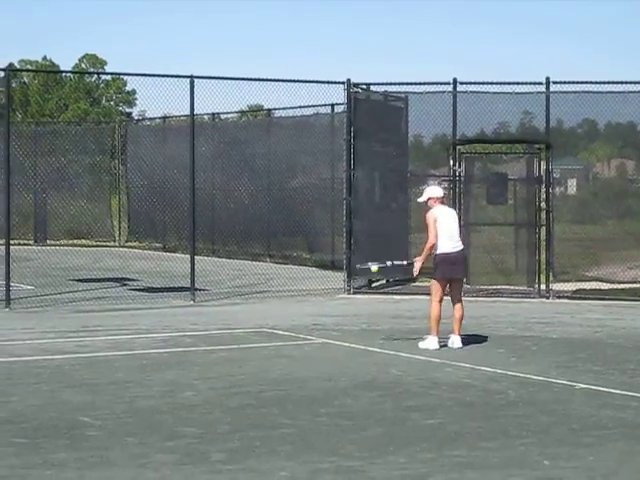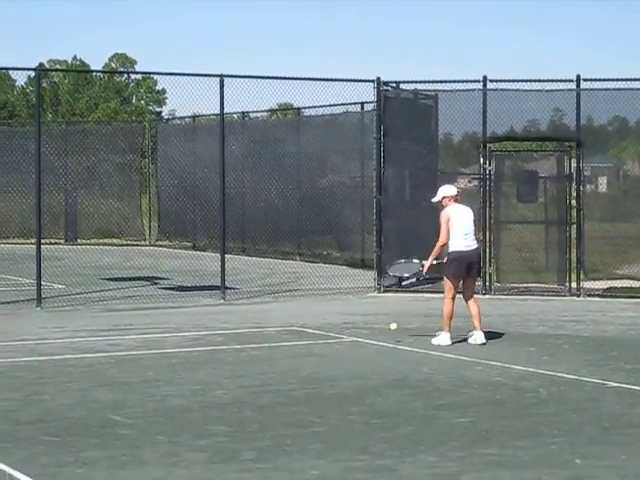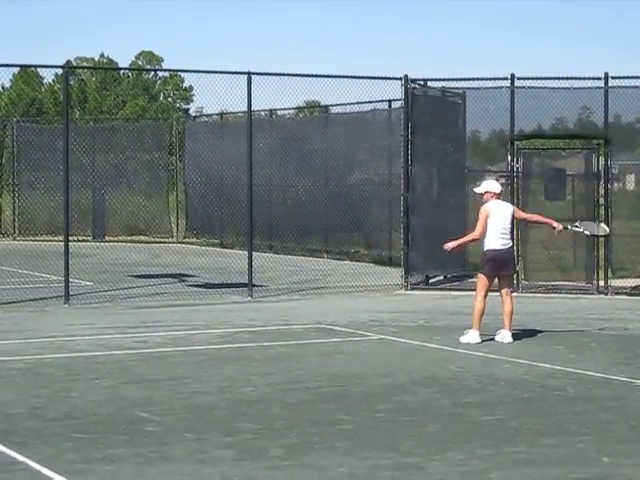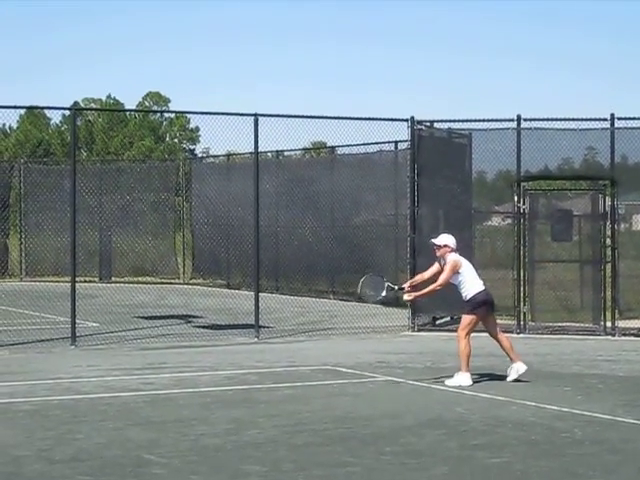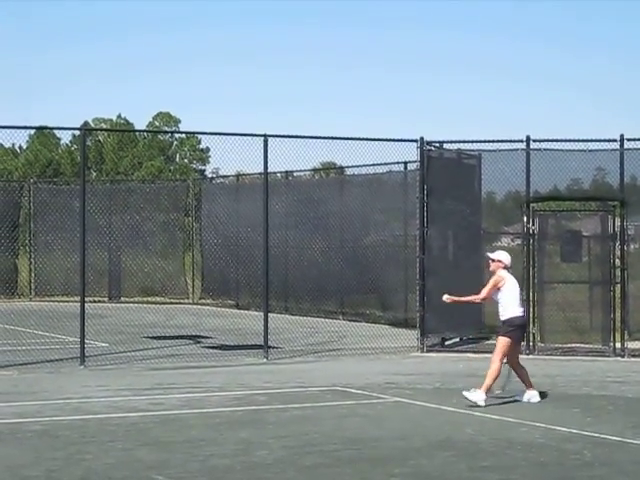
dt=1s
person 1, frame 1
left shoulder: (431, 213)
right shoulder: (452, 212)
left elbow: (432, 241)
left wrist: (421, 261)
right wrist: (425, 257)
left hip: (444, 258)
right hip: (459, 255)
left knee: (436, 300)
right knee: (457, 299)
left ankle: (433, 339)
right ankle: (456, 337)
person 1, frame 2
left shoulder: (446, 212)
right shoulder: (468, 210)
left elbow: (443, 240)
left wrist: (430, 259)
left hip: (458, 256)
right hip: (473, 253)
left knee: (449, 297)
right knee: (469, 296)
left ankle: (445, 334)
right ankle: (478, 332)
person 1, frame 3
left shoulder: (486, 208)
right shoulder: (509, 207)
left elbow: (477, 235)
right elbow: (530, 217)
left wrist: (456, 243)
right wrist: (553, 223)
left hip: (492, 254)
right hip: (507, 252)
left knee: (480, 294)
right knee: (506, 294)
left ankle: (474, 332)
right ankle: (506, 332)
person 1, frame 4
left shoulder: (453, 261)
right shoulder: (442, 261)
left elbow: (438, 285)
right elbow: (425, 275)
left wrist: (416, 295)
right wrist: (410, 283)
left hip: (478, 299)
right hip: (482, 298)
left knee: (462, 335)
right knee: (495, 333)
left ankle: (464, 375)
right ankle: (517, 364)
person 1, frame 5
left shoulder: (499, 277)
right shoulder: (507, 278)
left elbow: (480, 298)
left wrist: (454, 299)
left hip: (512, 322)
right hip: (515, 321)
left knee: (497, 357)
right knee: (513, 361)
left ankle: (481, 393)
right ankle: (532, 392)
